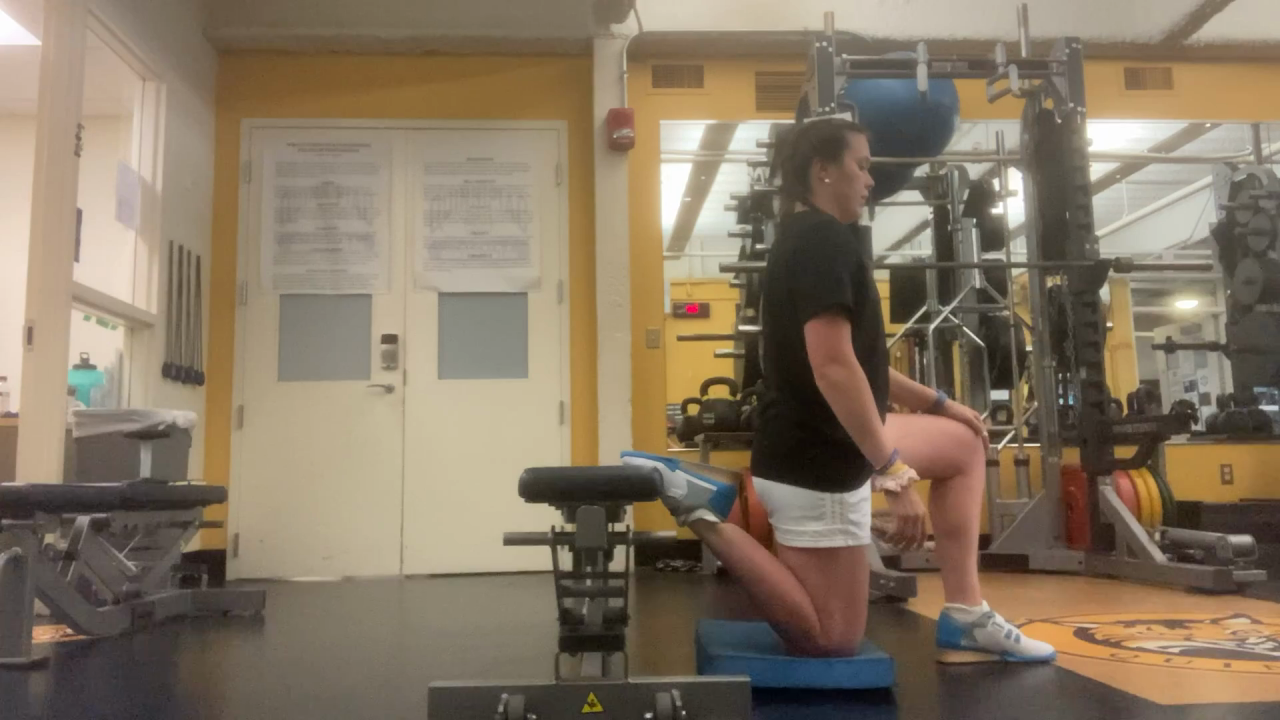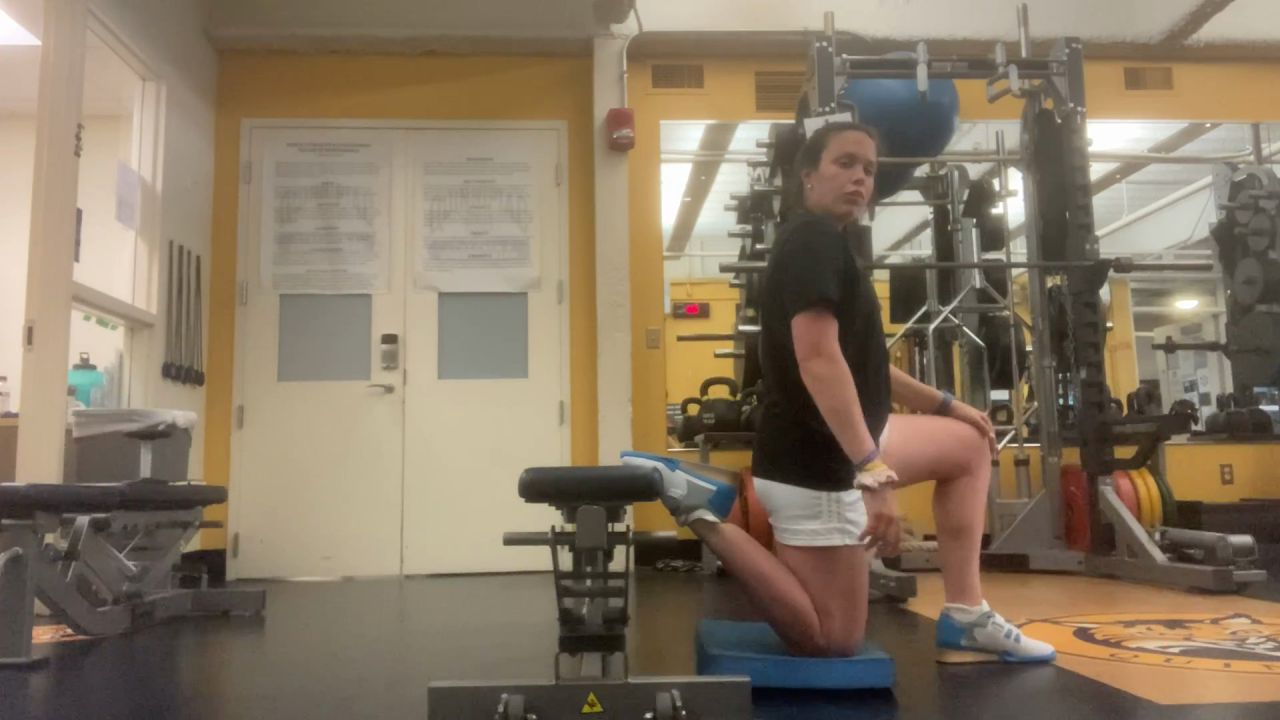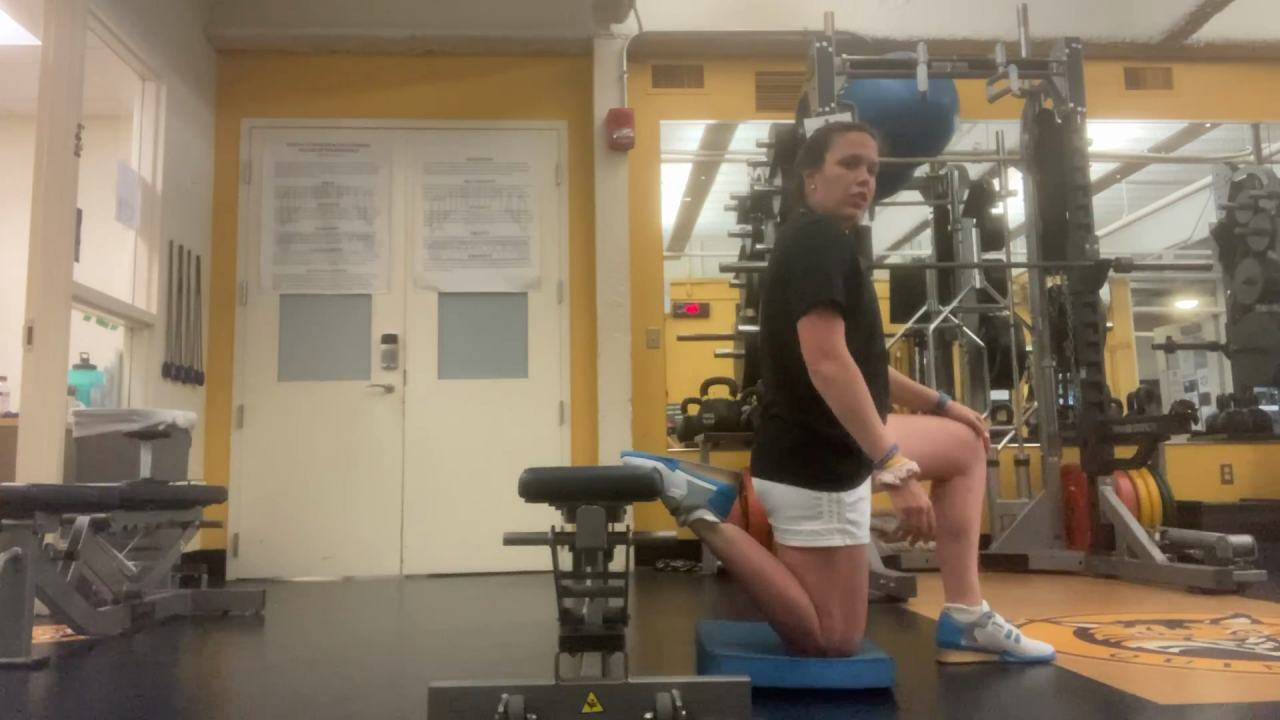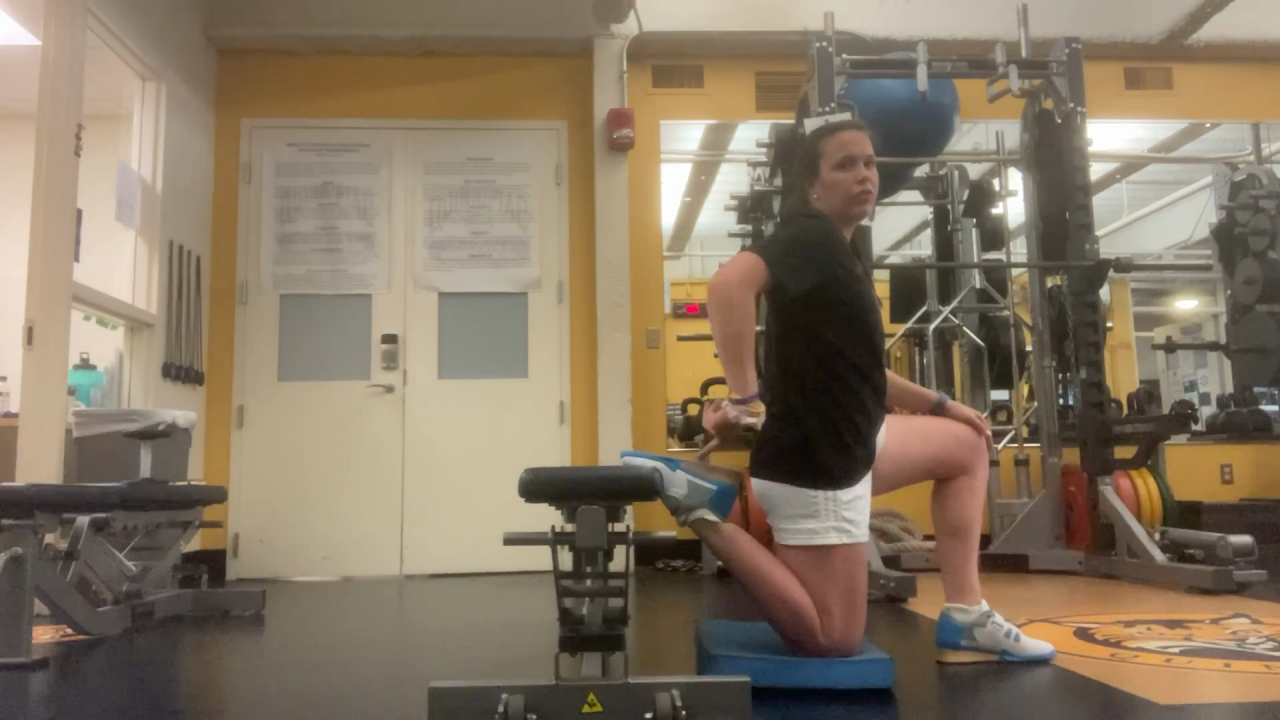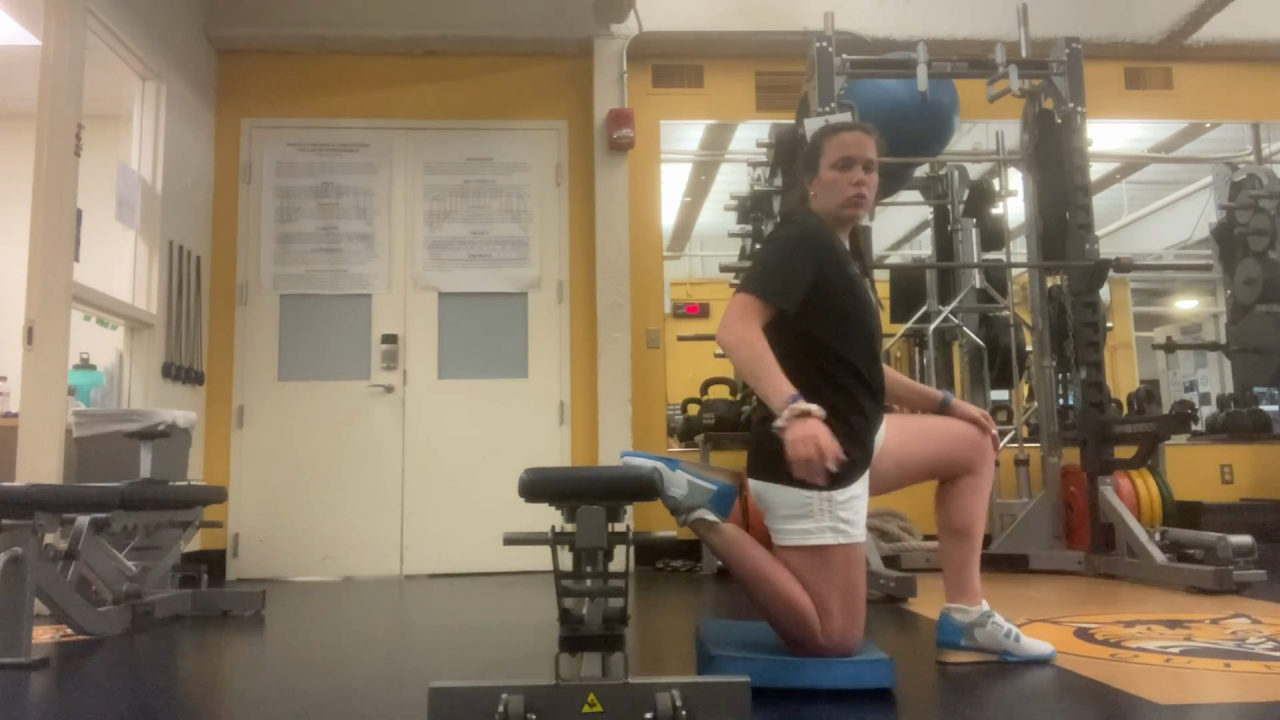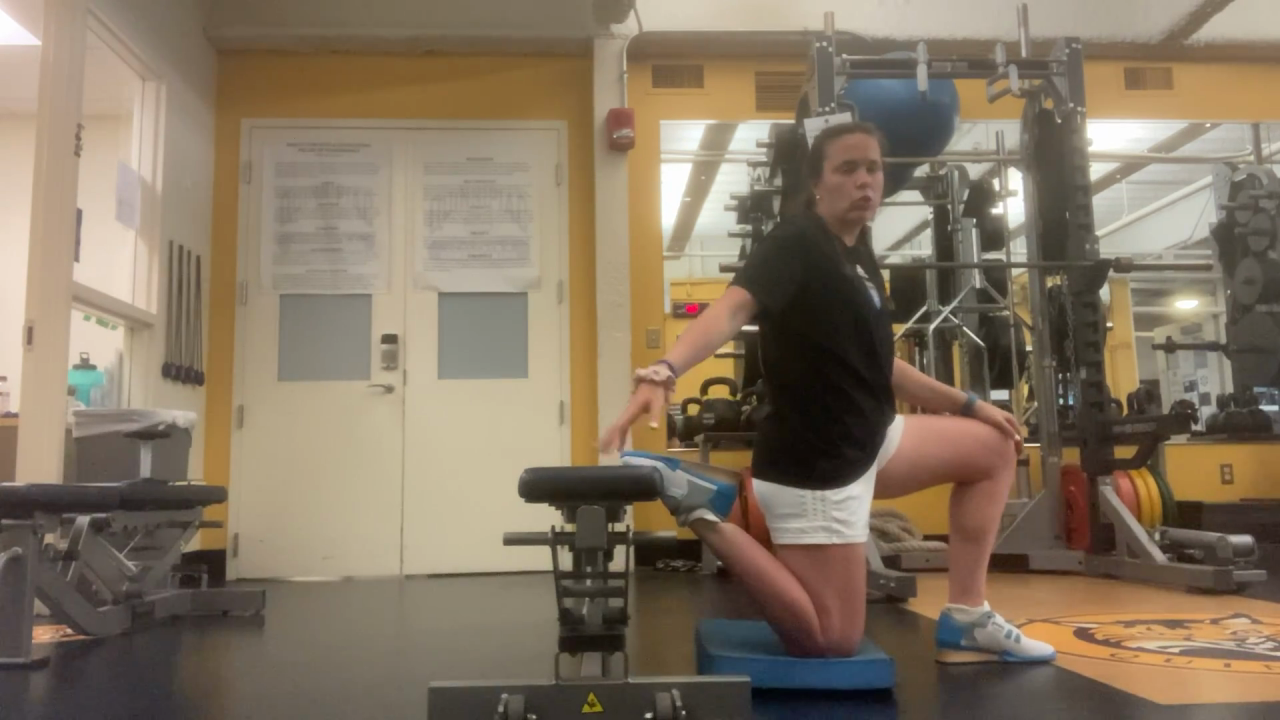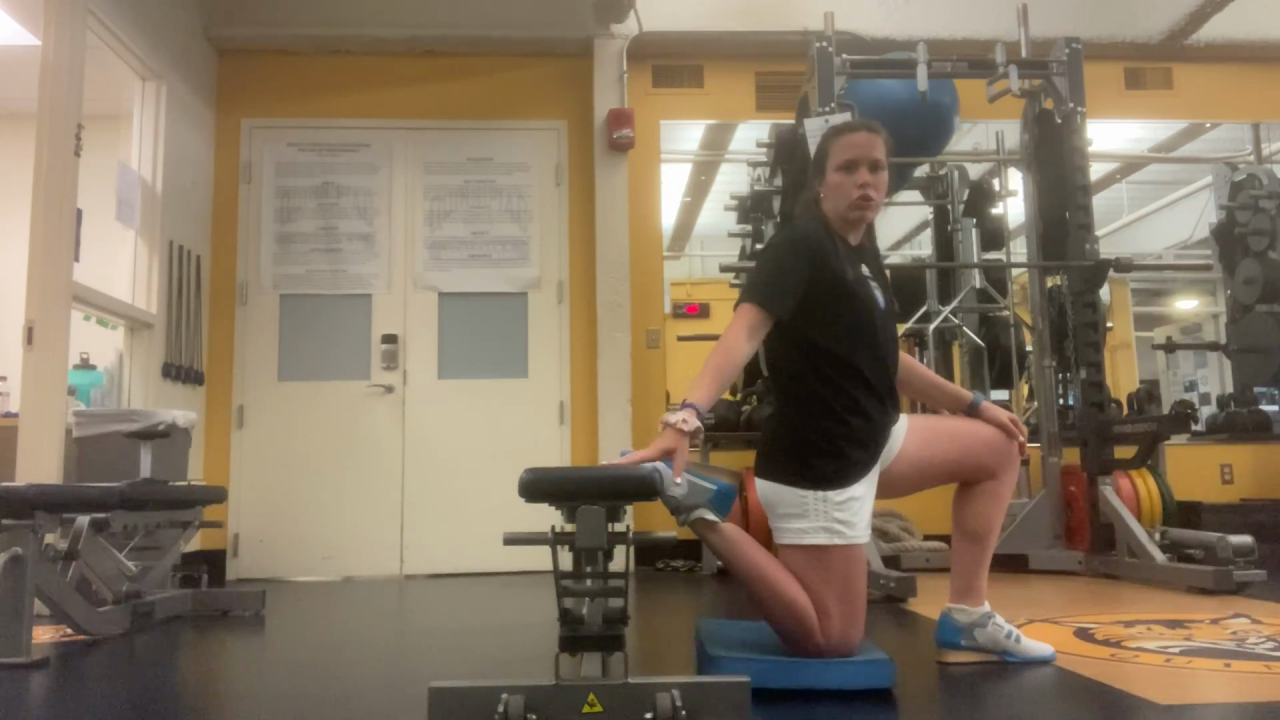
dt=0.7s
person 1, frame 1
left shoulder: (806, 238)
right shoulder: (827, 240)
right elbow: (832, 368)
left wrist: (938, 402)
right wrist: (895, 475)
left hip: (821, 441)
right hip: (815, 460)
left knee: (964, 442)
right knee: (832, 640)
left ankle: (964, 616)
right ankle: (707, 515)
person 1, frame 2
left shoulder: (827, 244)
right shoulder: (815, 239)
left elbow: (860, 360)
right elbow: (818, 361)
left wrist: (944, 403)
right wrist: (874, 475)
left hip: (837, 441)
right hip: (813, 458)
left knee: (970, 443)
right knee: (831, 639)
left ankle: (966, 616)
right ankle: (704, 512)
person 1, frame 3
left shoulder: (820, 242)
right shoulder: (820, 240)
left elbow: (858, 359)
right elbow: (828, 364)
left wrist: (940, 403)
right wrist: (898, 469)
left hip: (831, 443)
right hip: (812, 460)
left knee: (964, 443)
right knee: (833, 640)
left ankle: (965, 617)
right ankle: (706, 515)
person 1, frame 4
left shoulder: (839, 250)
right shoulder: (812, 237)
right elbow: (729, 284)
left wrist: (941, 405)
right wrist: (744, 400)
left hip: (845, 441)
right hip: (811, 460)
left knee: (966, 445)
right knee: (833, 639)
left ankle: (965, 617)
right ankle: (706, 511)
person 1, frame 5
left shoulder: (844, 251)
right shoulder: (800, 240)
right elbow: (736, 327)
left wrist: (944, 403)
right wrist: (795, 411)
left hip: (849, 441)
right hip: (808, 459)
left knee: (973, 444)
right knee: (832, 639)
left ankle: (965, 616)
right ankle: (705, 515)
person 1, frame 6
left shoulder: (855, 254)
right shoulder: (797, 243)
right elbow: (730, 311)
left wrist: (968, 403)
right wrist: (662, 375)
left hip: (867, 440)
right hip: (812, 461)
left knee: (993, 448)
right knee: (832, 641)
left ankle: (966, 618)
right ankle: (703, 510)
person 1, frame 7
left shoulder: (863, 251)
right shoulder: (800, 247)
left elbow: (881, 358)
right elbow: (743, 334)
left wrist: (974, 404)
right wrist: (684, 419)
left hip: (869, 441)
right hip: (814, 462)
left knee: (998, 449)
right knee: (832, 641)
left ankle: (967, 617)
right ankle: (705, 518)
